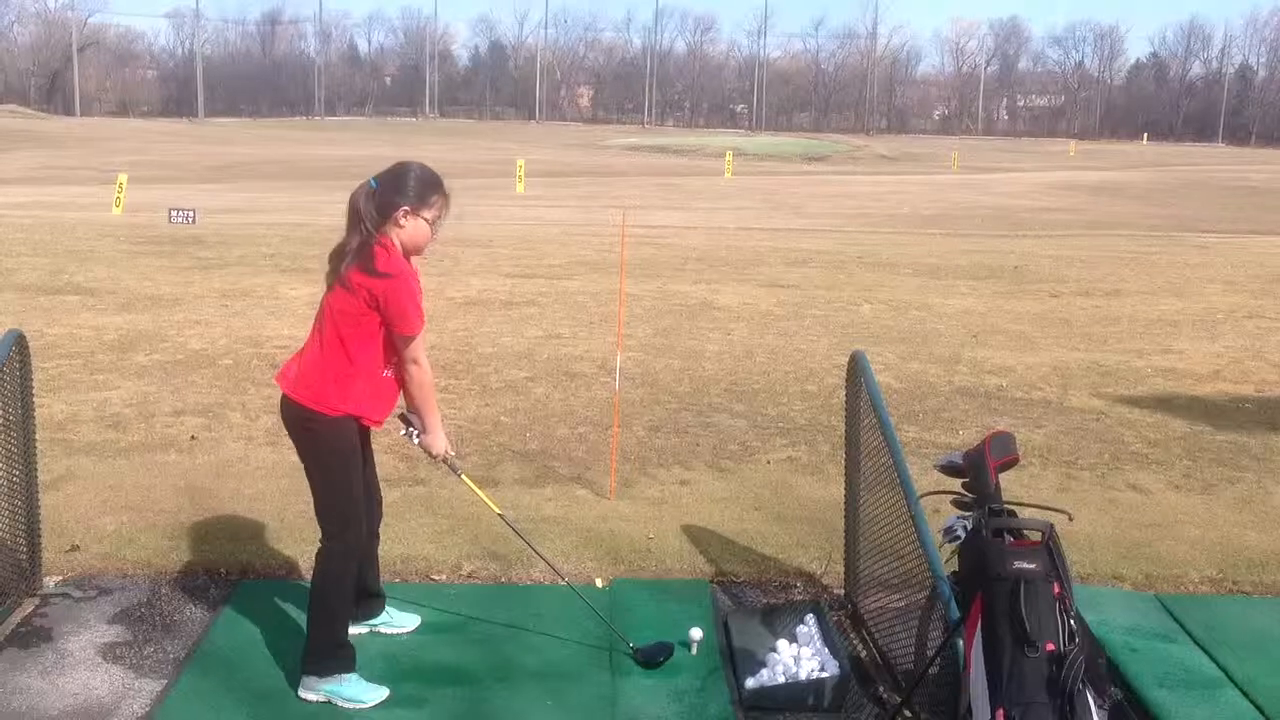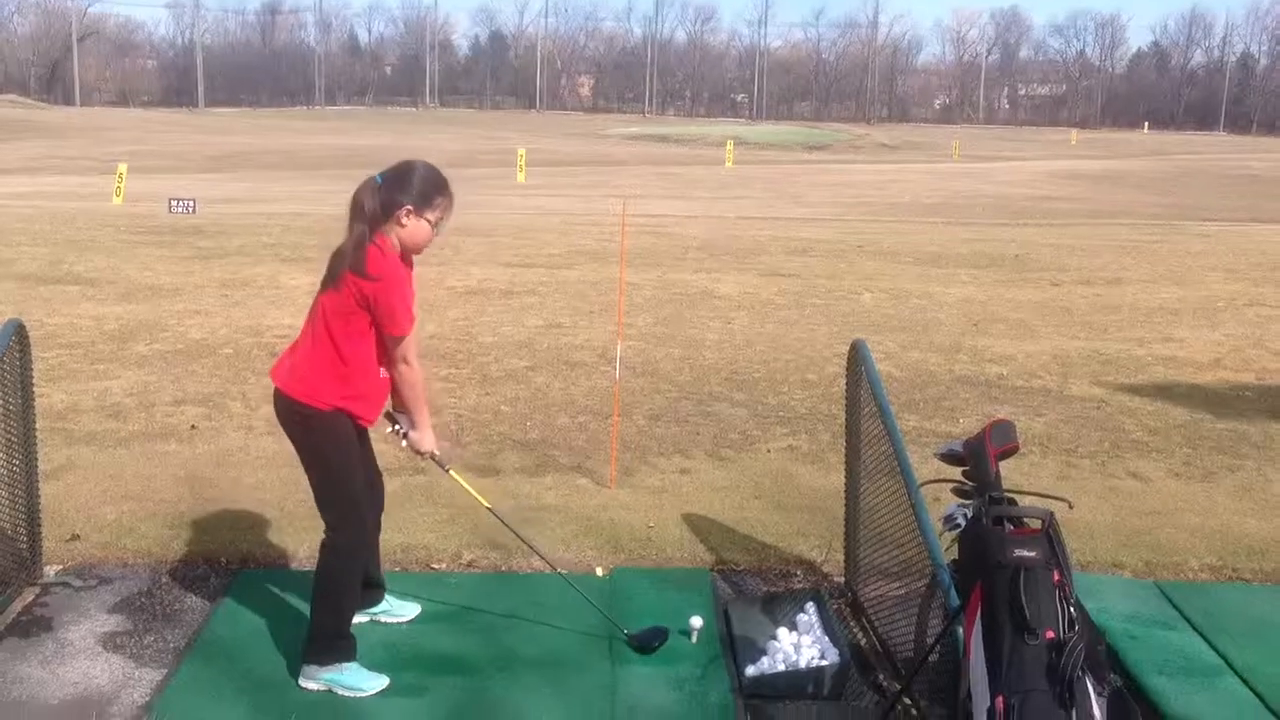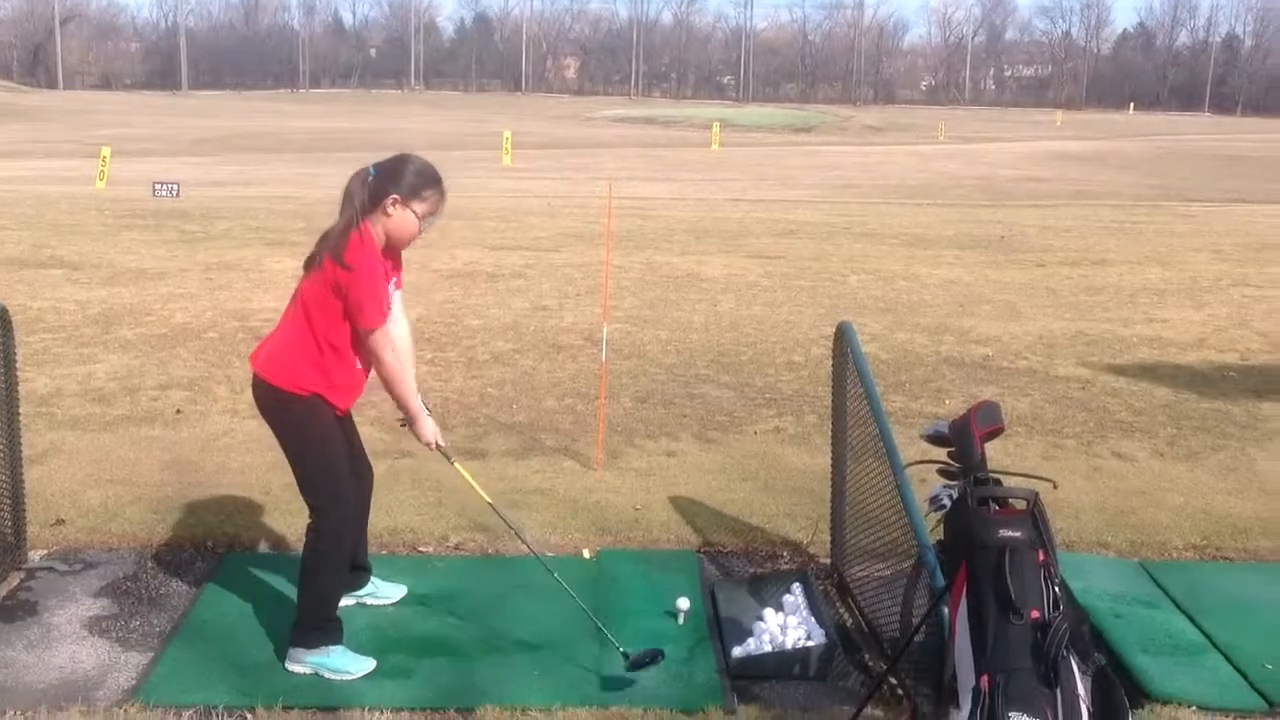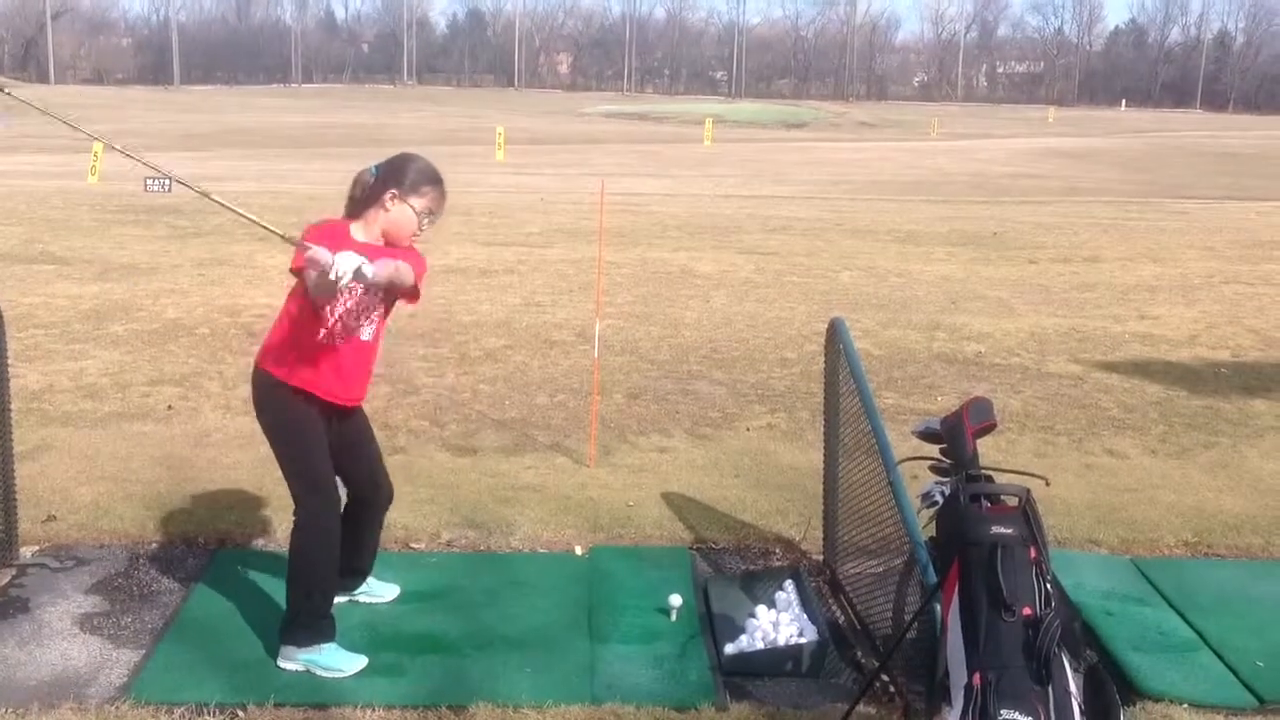
dt=0.4s
person 1, frame 1
left shoulder: (371, 256)
right shoulder: (391, 272)
left elbow: (389, 354)
right elbow: (414, 360)
left wrist: (419, 416)
right wrist: (433, 428)
left hip: (336, 406)
right hip: (323, 412)
left knee: (365, 510)
right knee: (344, 532)
left ankle: (363, 608)
right ankle: (323, 670)
person 1, frame 2
left shoulder: (372, 253)
right shoulder: (386, 271)
left elbow: (385, 353)
right elbow: (405, 359)
left wrist: (405, 412)
right wrist: (422, 426)
left hip: (332, 399)
right hip: (316, 405)
left knee: (367, 499)
right knee: (348, 522)
left ankle: (365, 597)
right ankle: (324, 660)
person 1, frame 3
left shoulder: (381, 250)
right shoulder: (358, 259)
left elbow: (398, 329)
right elbow: (381, 351)
left wrist: (418, 401)
right wrist: (418, 417)
left hip: (319, 386)
right hip: (291, 390)
left knee: (356, 480)
right knee: (334, 506)
left ankle: (351, 579)
right ankle: (311, 642)
person 1, frame 4
left shoulder: (407, 258)
right shoulder: (325, 233)
left elbow: (397, 278)
right elbow: (316, 294)
left wrist: (355, 267)
right wrist: (324, 271)
left hip: (340, 395)
right hip: (285, 385)
left knee: (374, 489)
right knee: (319, 505)
left ankle: (346, 579)
right ankle: (303, 640)
